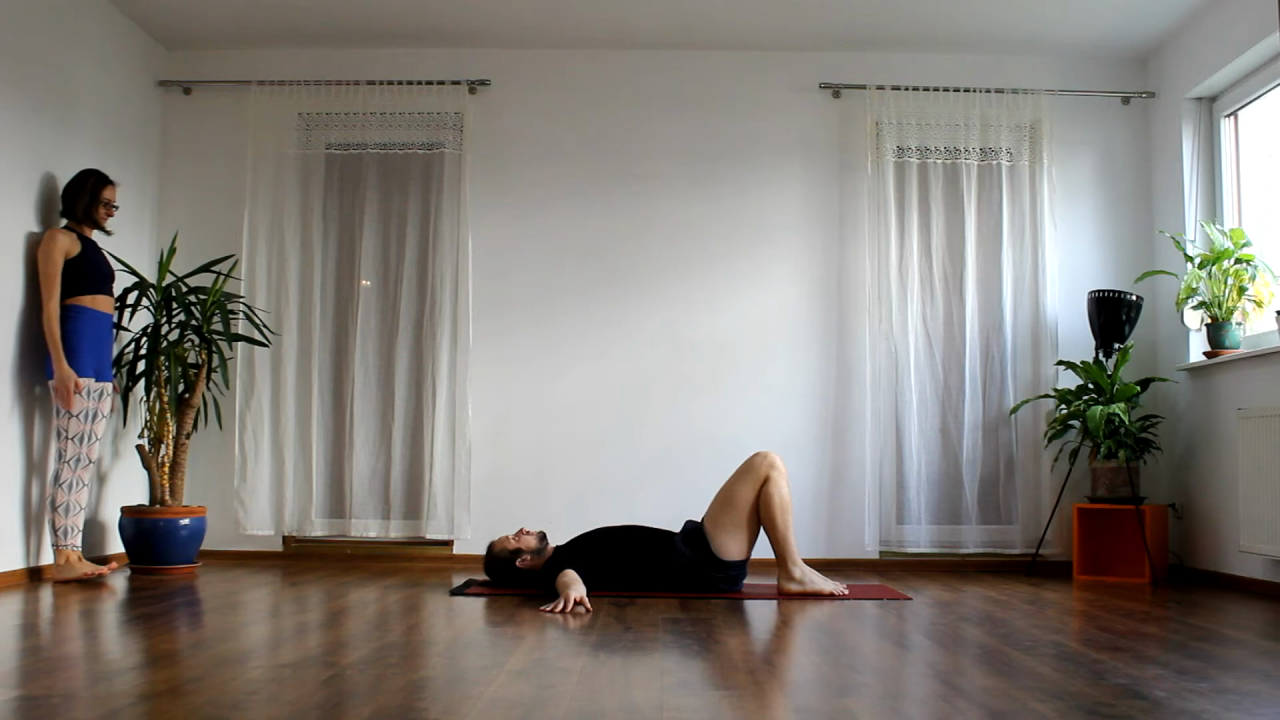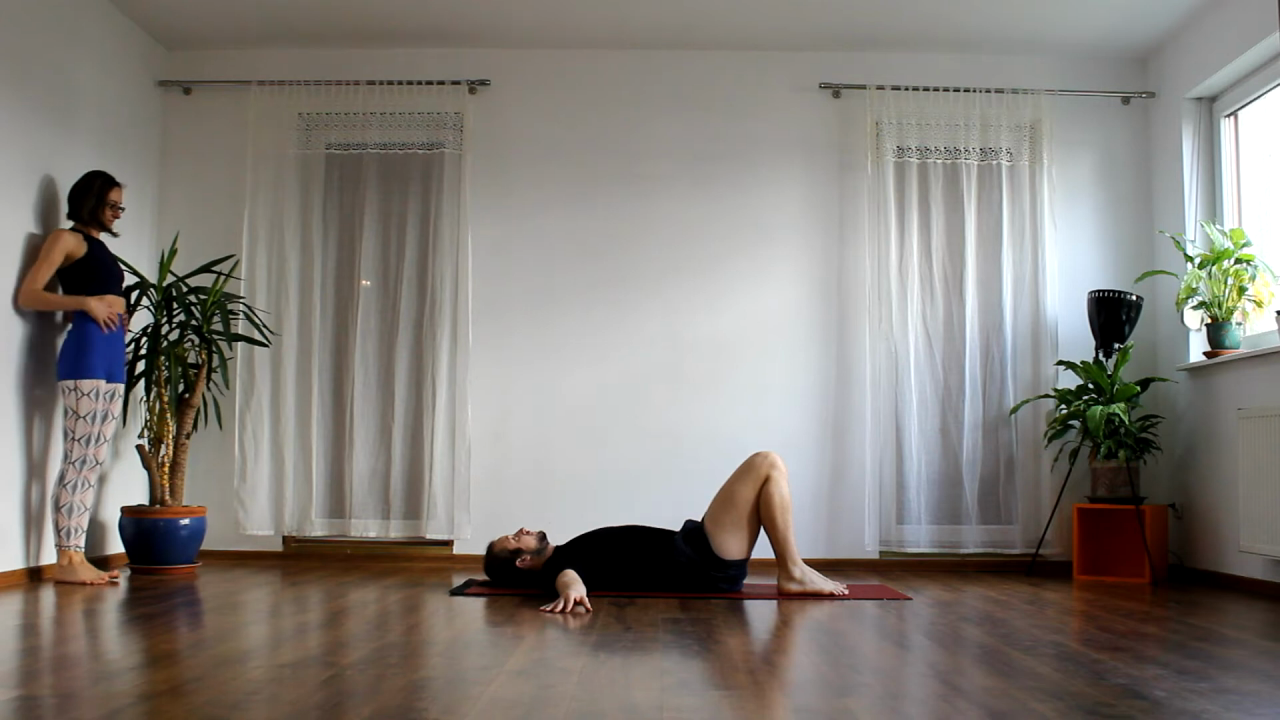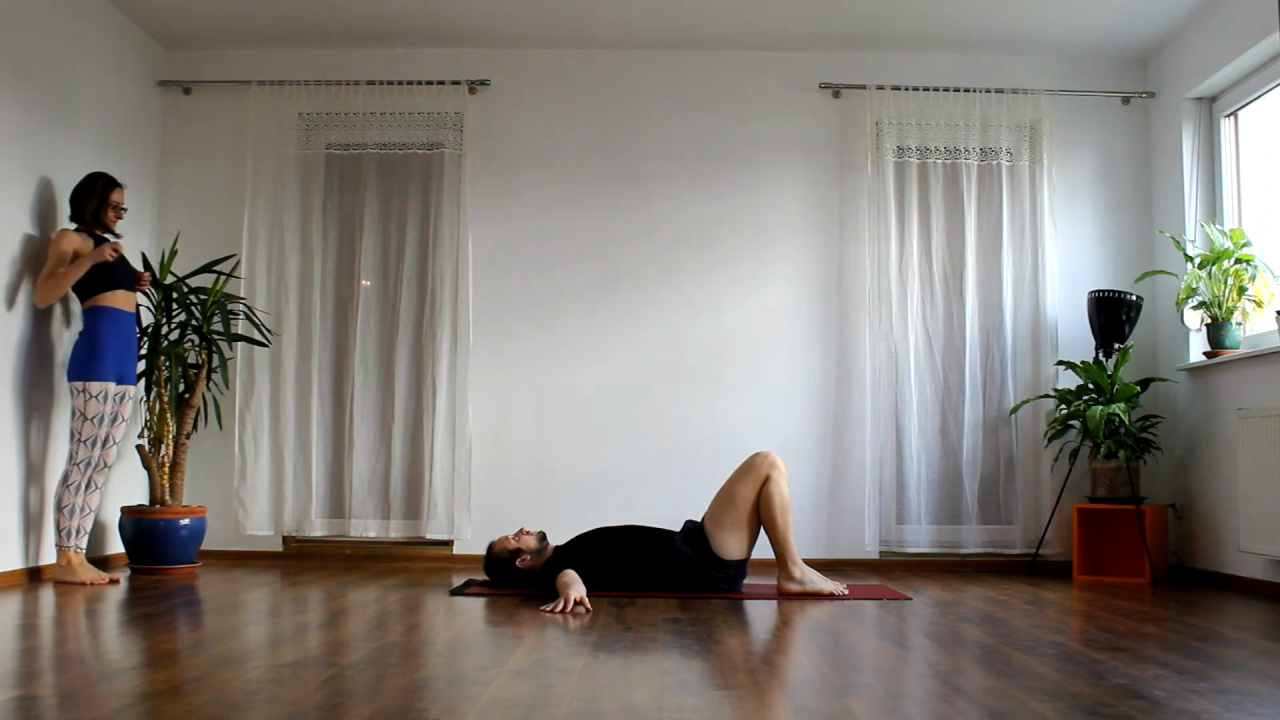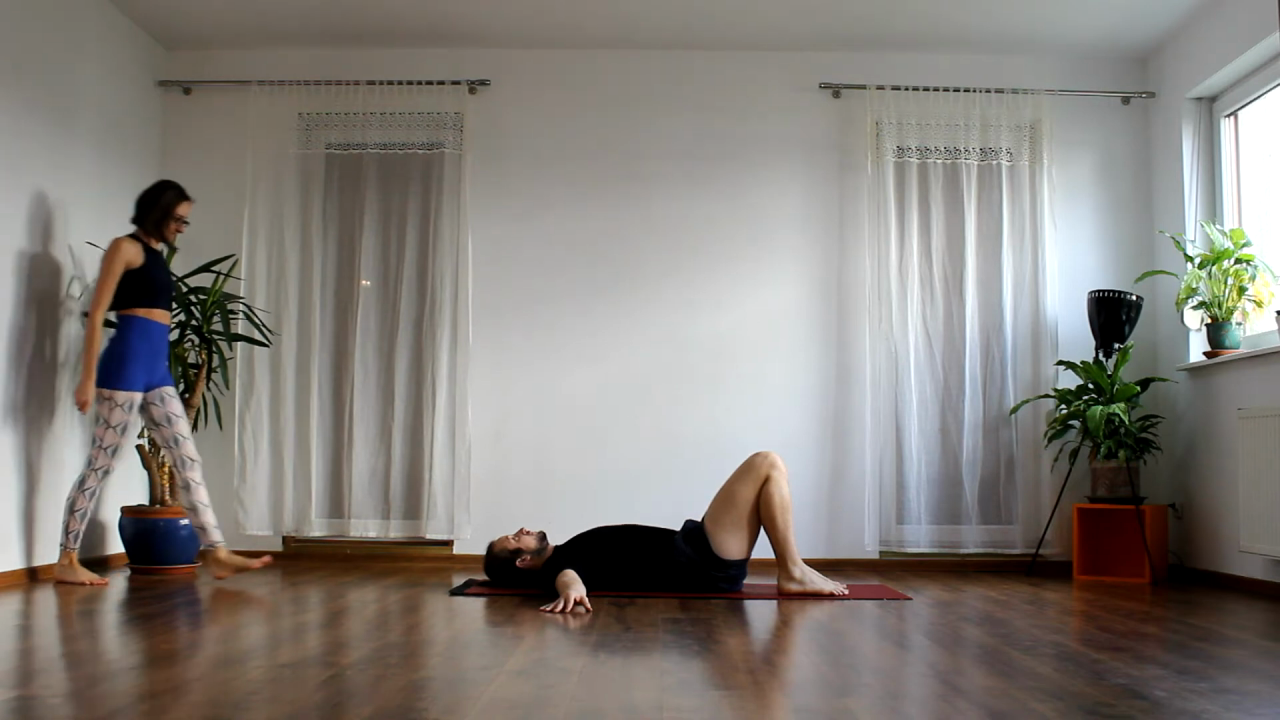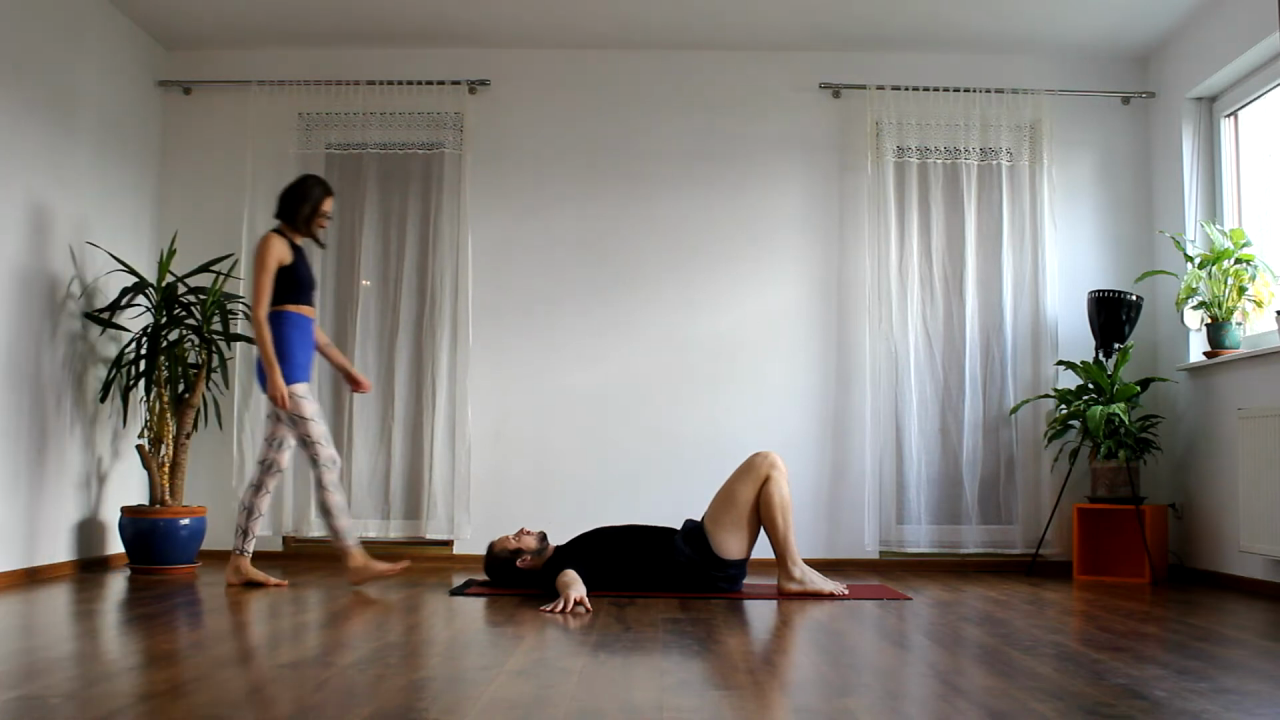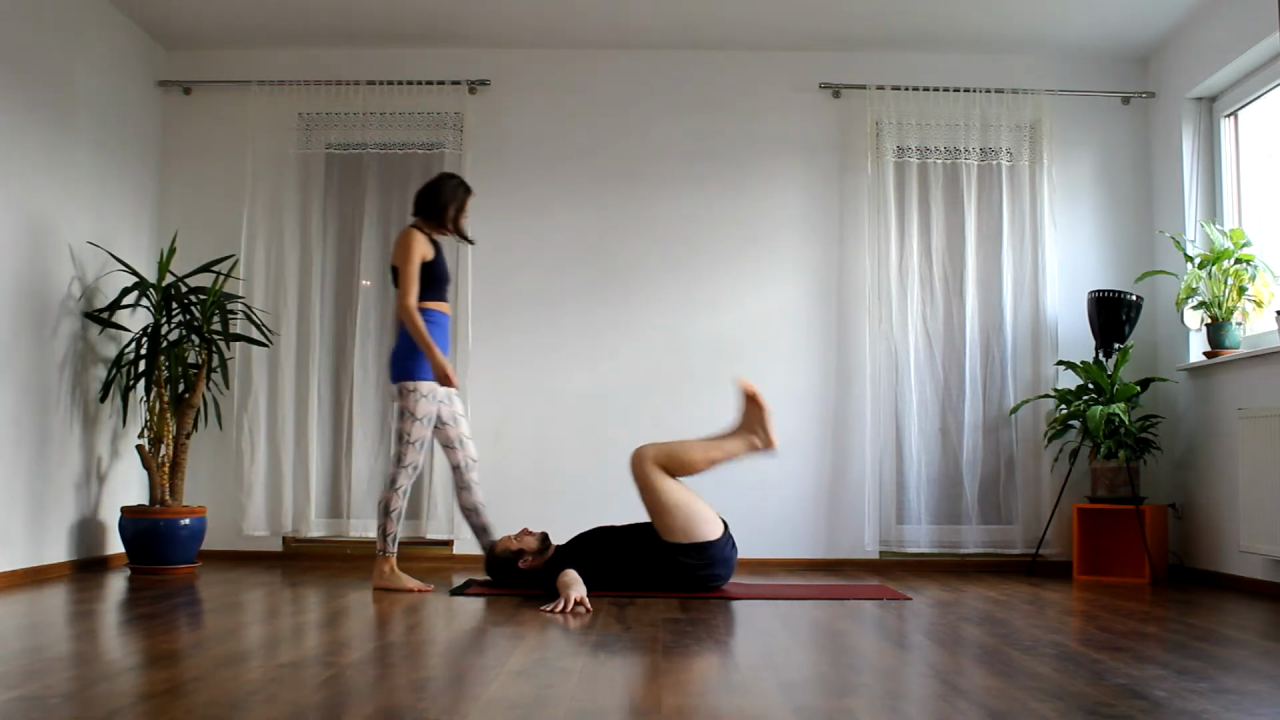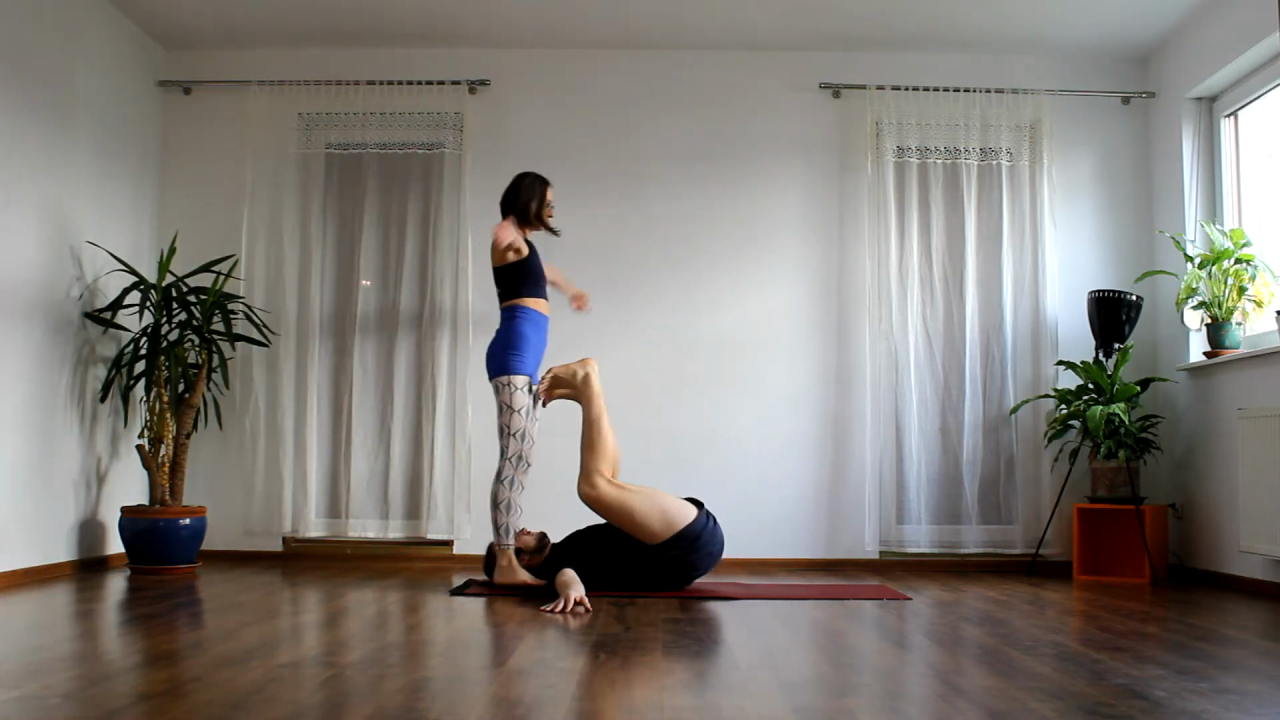
dt=0.7s
person 1, frame 1
left shoulder: (93, 247)
right shoulder: (59, 238)
right elbow: (50, 307)
left wrist: (109, 374)
right wrist: (60, 365)
left hip: (100, 353)
right hip: (77, 348)
left knee: (85, 461)
right knee: (72, 459)
left ankle: (74, 554)
right ankle: (64, 558)
person 1, frame 2
left shoulder: (99, 247)
right shoulder: (66, 239)
right elbow: (27, 295)
left wrist: (118, 315)
right wrist: (85, 302)
left hip: (112, 356)
right hip: (86, 352)
left knee: (93, 462)
right knee: (78, 459)
left ankle: (77, 556)
right ankle: (65, 560)
person 1, frame 3
left shoulder: (108, 246)
right shoulder: (72, 238)
right elbow: (43, 295)
left wrist: (135, 284)
right wrist: (91, 259)
left hip: (124, 356)
right hip: (97, 353)
left knee: (102, 464)
right knee: (83, 460)
left ankle: (78, 555)
right ankle: (64, 560)
person 1, frame 4
left shoulder: (157, 256)
right shoulder: (125, 248)
right elbow: (97, 313)
right wrist: (89, 376)
left hip: (158, 370)
right hip: (128, 364)
left knee: (189, 461)
right knee: (101, 464)
left ankle: (219, 555)
right ankle: (67, 560)
person 1, frame 5
left shoulder: (297, 250)
right shoulder: (273, 243)
right elbow: (258, 314)
left wrist: (346, 368)
right wrist: (274, 375)
left hip: (296, 368)
right hip: (284, 366)
left knee: (272, 467)
right knee: (325, 460)
left ankle: (239, 562)
right ankle: (354, 560)
person 1, frame 6
left shoulder: (430, 243)
right shoulder: (413, 238)
right elbow: (407, 306)
right wrist: (433, 354)
left hip: (435, 362)
right hip: (420, 359)
left knee: (466, 461)
right knee: (409, 463)
right ankle: (385, 566)
person 1, frame 7
left shoulder: (528, 247)
right shoulder: (516, 240)
left elbow: (543, 273)
right elbow: (505, 237)
left wrist: (572, 290)
right wrist: (505, 236)
left hip: (525, 359)
right hip: (514, 354)
left knee: (519, 460)
right knee: (515, 458)
left ankle: (510, 558)
right ankle: (506, 562)
person 2, frame 1
left shoulder: (561, 556)
right shoulder: (554, 567)
right elbow: (569, 576)
right wrist: (570, 590)
left hip: (693, 553)
right hip: (704, 566)
left knee: (763, 470)
right knee: (766, 465)
left ankle: (793, 571)
right ankle: (793, 574)
person 2, frame 2
left shoulder: (561, 556)
right shoulder: (555, 568)
right elbow: (569, 576)
right wrist: (571, 589)
left hip: (695, 555)
right hip: (704, 565)
left knee: (763, 469)
right knee: (768, 464)
left ankle: (794, 571)
right ankle: (793, 573)
person 2, frame 3
left shoulder: (560, 557)
right shoulder: (555, 568)
right elbow: (570, 577)
right wrist: (570, 589)
left hip: (694, 555)
right hip: (705, 567)
left knee: (765, 471)
right knee: (767, 464)
left ankle: (793, 571)
right ankle: (792, 573)
person 2, frame 4
left shoulder: (560, 556)
right shoulder: (555, 568)
right elbow: (569, 576)
right wrist: (570, 589)
left hip: (695, 556)
right hip: (704, 566)
left knee: (762, 469)
right knee: (767, 464)
left ankle: (793, 571)
right ankle: (792, 573)
person 2, frame 5
left shoulder: (561, 557)
right shoulder: (556, 567)
right elbow: (568, 577)
right wrist: (570, 589)
left hip: (694, 554)
right hip: (705, 566)
left knee: (763, 471)
right knee: (767, 465)
left ankle: (792, 570)
right ankle: (793, 573)
person 2, frame 6
left shoulder: (561, 556)
right shoulder: (559, 562)
right elbow: (567, 573)
right wrist: (569, 588)
left hip: (697, 557)
right hip: (700, 559)
right knee: (645, 458)
right ankle: (750, 438)
person 2, frame 7
left shoulder: (559, 555)
right shoulder: (555, 565)
right elbow: (566, 577)
right wrist: (569, 590)
right knee: (593, 484)
right ankle: (587, 384)
